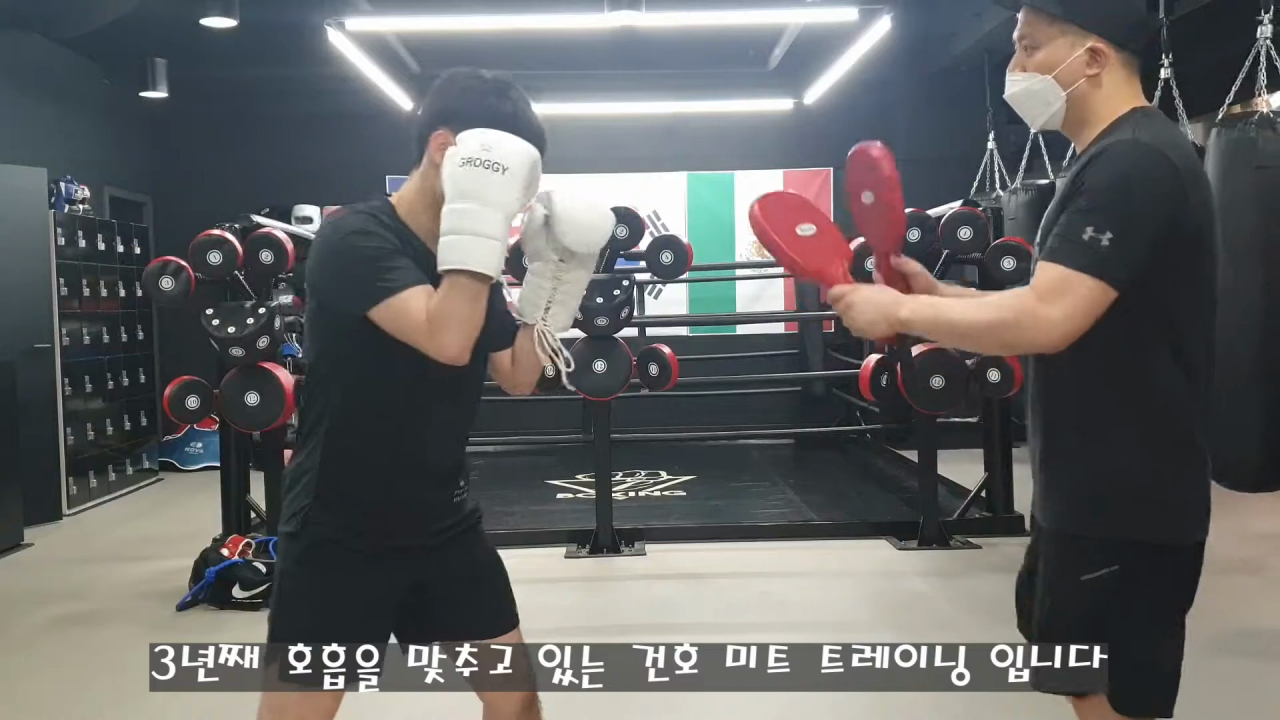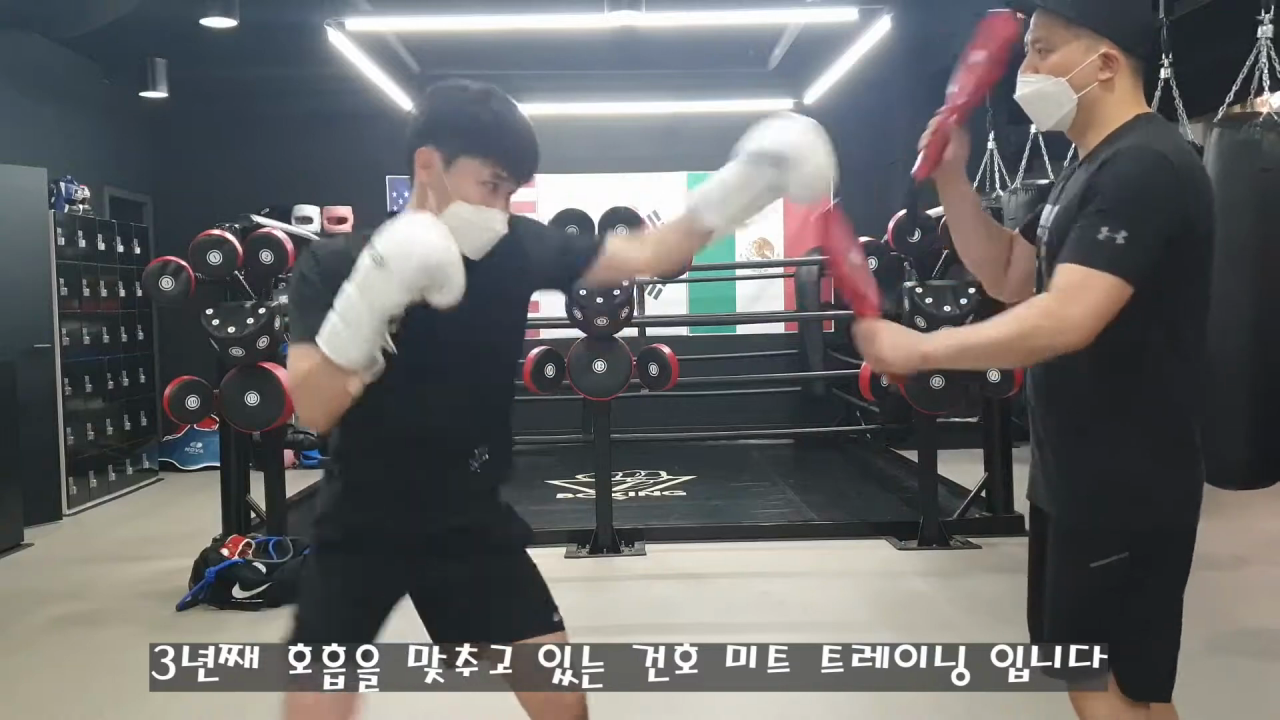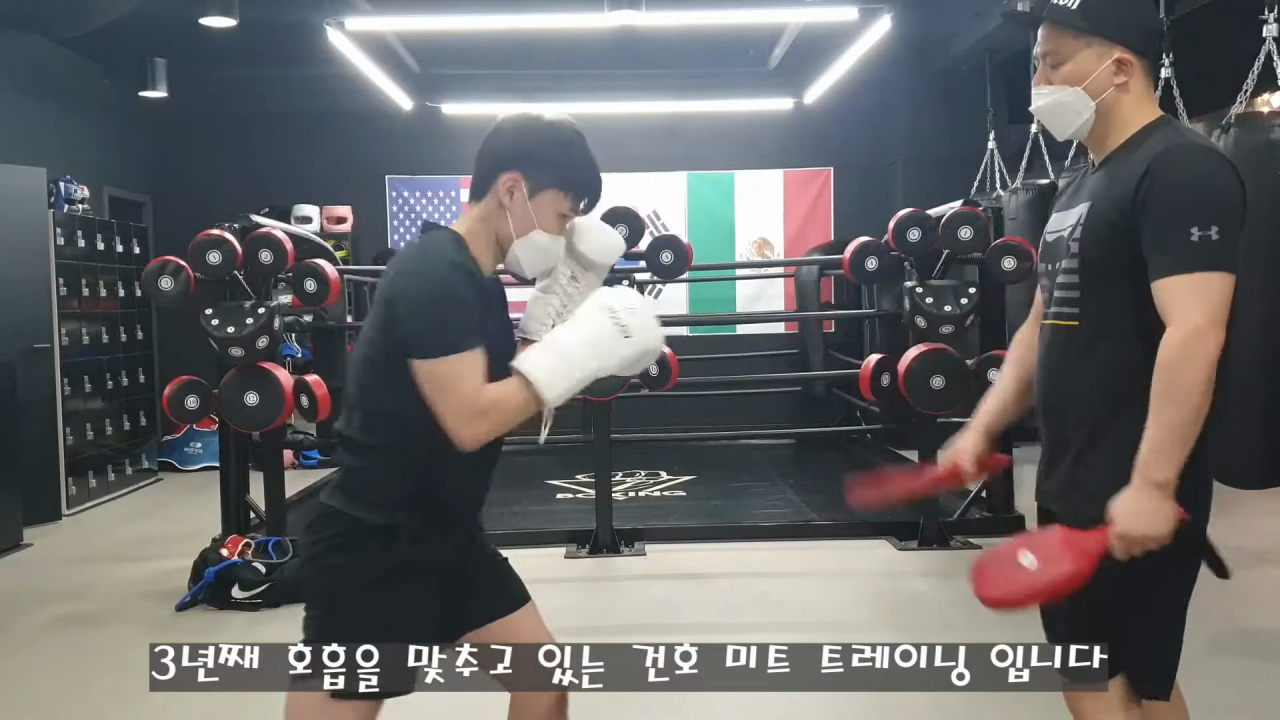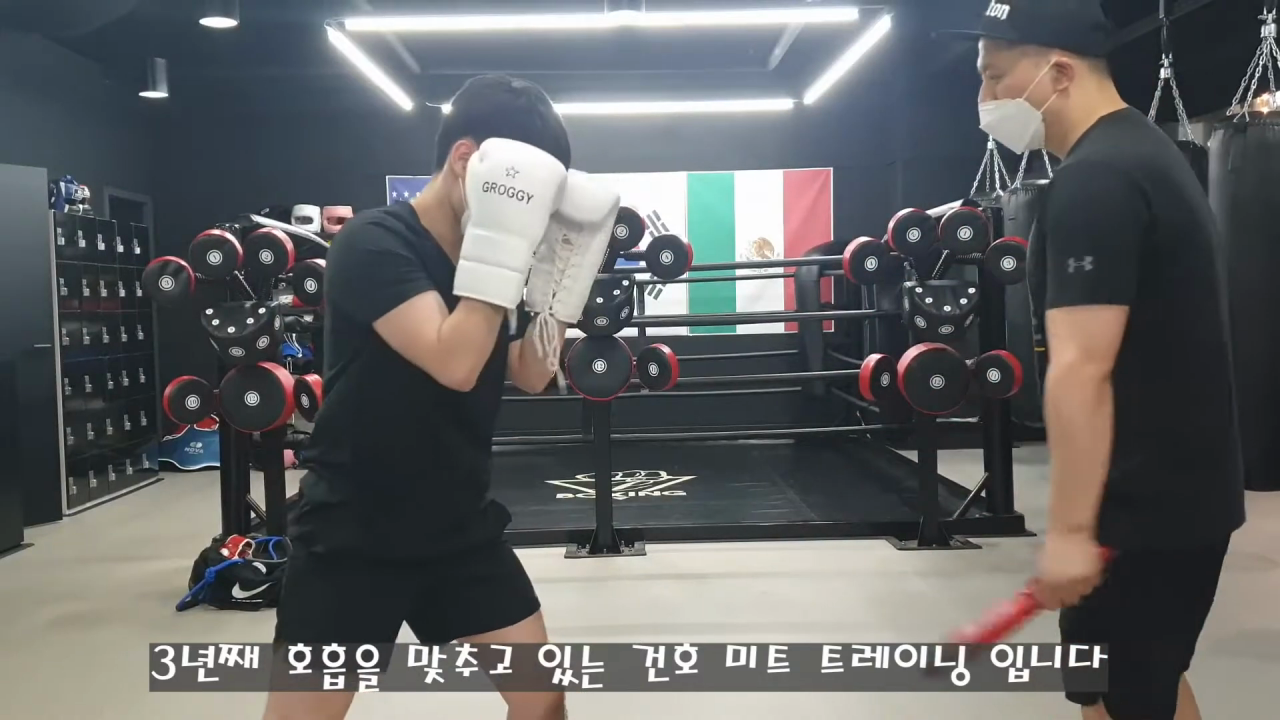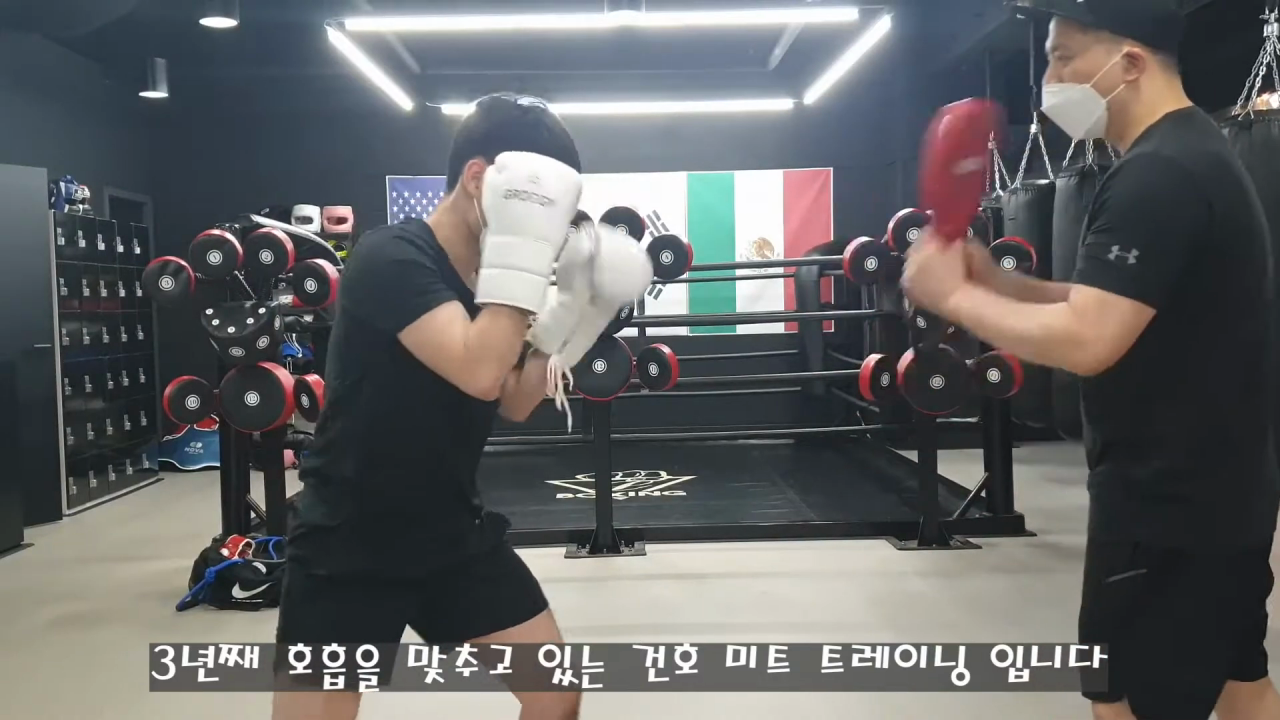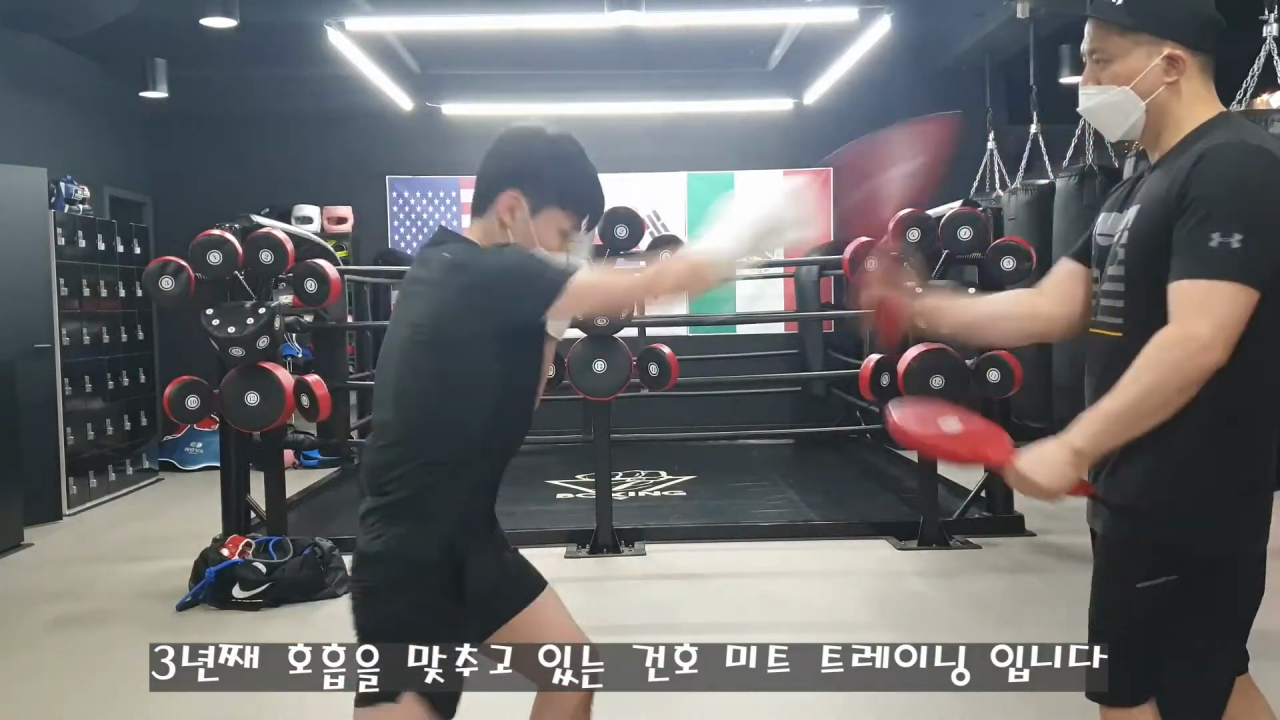
dt=0.5s
person 1, frame 1
left shoulder: (1133, 164)
right shoulder: (1110, 162)
left elbow: (1046, 320)
right elbow: (1054, 309)
left wrist: (901, 313)
right wrist: (937, 297)
left hip: (1127, 493)
right hip: (1093, 483)
person 1, frame 2
left shoulder: (1147, 168)
right shoulder: (1093, 168)
left elbow: (1066, 319)
right elbow: (1013, 278)
left wrist: (920, 348)
right wrist: (953, 186)
left hip: (1126, 481)
right hip: (1079, 473)
person 1, frame 3
left shoulder: (1181, 170)
right shoulder: (1086, 182)
left elbow: (1196, 336)
left wrist: (1153, 484)
right wrist: (982, 428)
left hip: (1132, 489)
right hip: (1079, 479)
person 1, frame 4
left shoulder: (1093, 181)
right shoulder: (1137, 156)
left elbow: (1082, 371)
left wrist: (1069, 528)
left hip: (1143, 502)
right hip: (1175, 484)
person 1, frame 5
left shoulder: (1160, 175)
right shoulder: (1184, 157)
left elbow: (1083, 341)
right elbow: (1105, 304)
left wrist: (952, 295)
right wrist: (989, 281)
left hip: (1168, 498)
right hip: (1213, 488)
person 1, frame 6
right shoulder: (1146, 183)
left elbow: (1197, 340)
right elbow: (1051, 310)
left wrist: (1075, 446)
right wrist: (926, 308)
left hip: (1189, 499)
right hip: (1148, 491)
person 2, frame 1
left shoulder: (459, 254)
right shoulder: (352, 238)
left elbow: (518, 374)
right elbow: (447, 340)
left wrist: (556, 269)
right wrist: (480, 218)
left hip: (442, 523)
right hip: (340, 532)
person 2, frame 2
left shoulder: (516, 248)
right shoulder: (333, 264)
left elbow: (643, 257)
right elbow: (313, 406)
left wrist: (740, 186)
right wrist: (373, 295)
left hip: (471, 524)
right hip: (360, 534)
person 2, frame 3
left shoulder: (480, 278)
right shoulder: (432, 274)
left elbow: (513, 388)
right elbow: (470, 422)
left wrist: (580, 305)
right wrist: (581, 349)
left hip: (446, 537)
right hip: (369, 549)
person 2, frame 4
left shoulder: (482, 253)
right shoulder: (372, 243)
left elbow: (531, 374)
right elbow: (453, 364)
left wrist: (569, 255)
right wrist: (505, 242)
left hip: (460, 526)
right hip: (353, 532)
person 2, frame 5
left shoulder: (498, 273)
right shoulder: (388, 260)
left elbow: (514, 403)
right elbow: (477, 372)
left wrist: (581, 310)
right wrist: (524, 256)
left hip: (451, 530)
right hip: (345, 543)
person 2, frame 6
left shoulder: (445, 269)
right shoulder: (484, 276)
left elbow: (522, 384)
right elbow: (645, 286)
left wrist: (546, 318)
right wrist: (748, 228)
left hip: (456, 538)
right hip: (415, 556)
